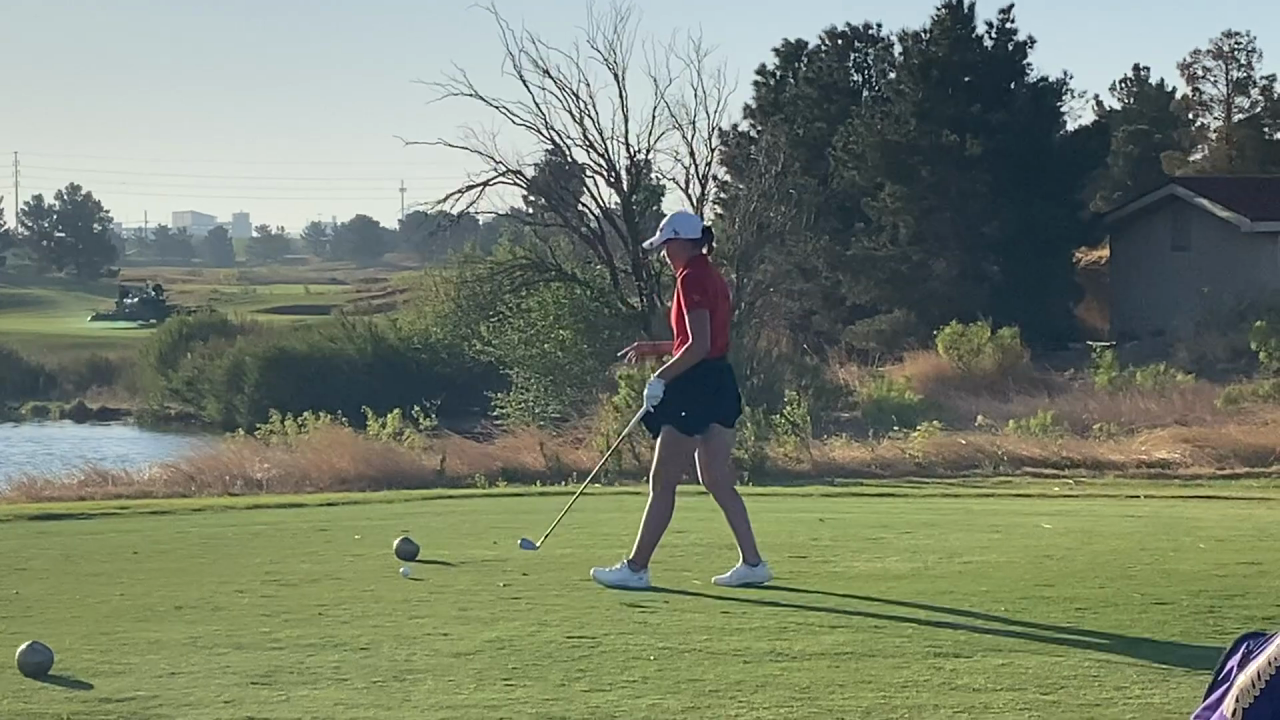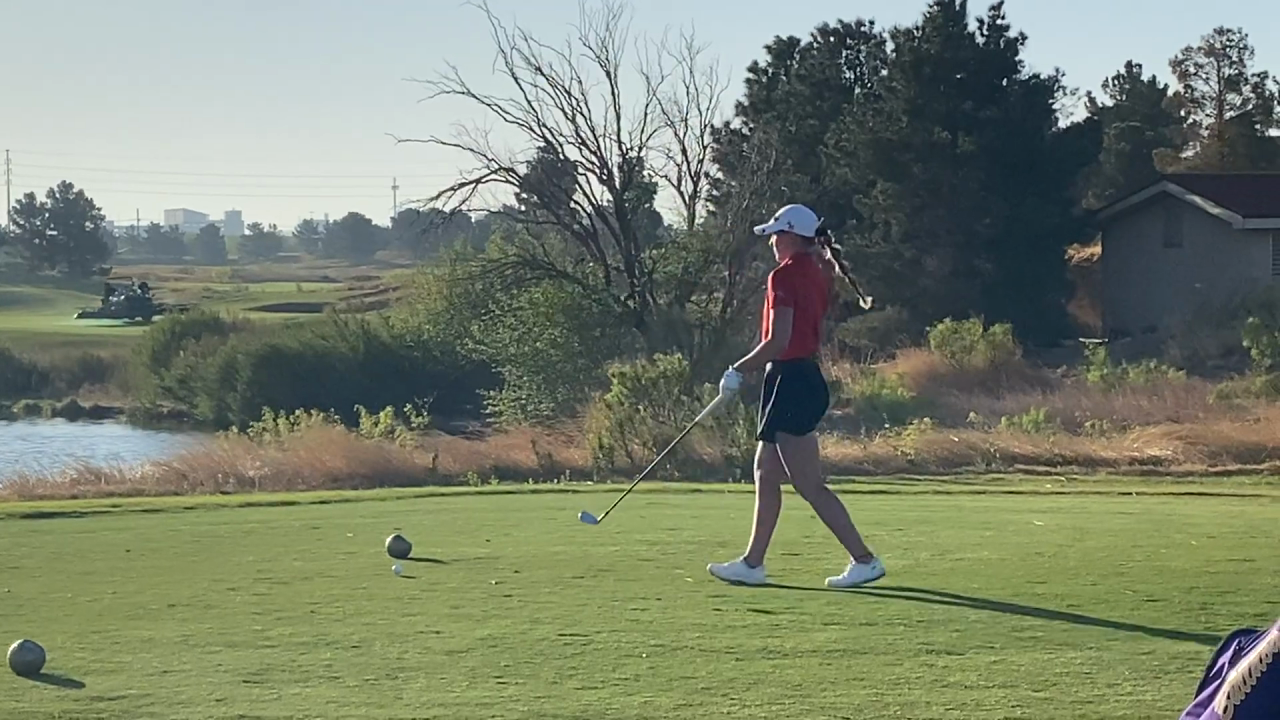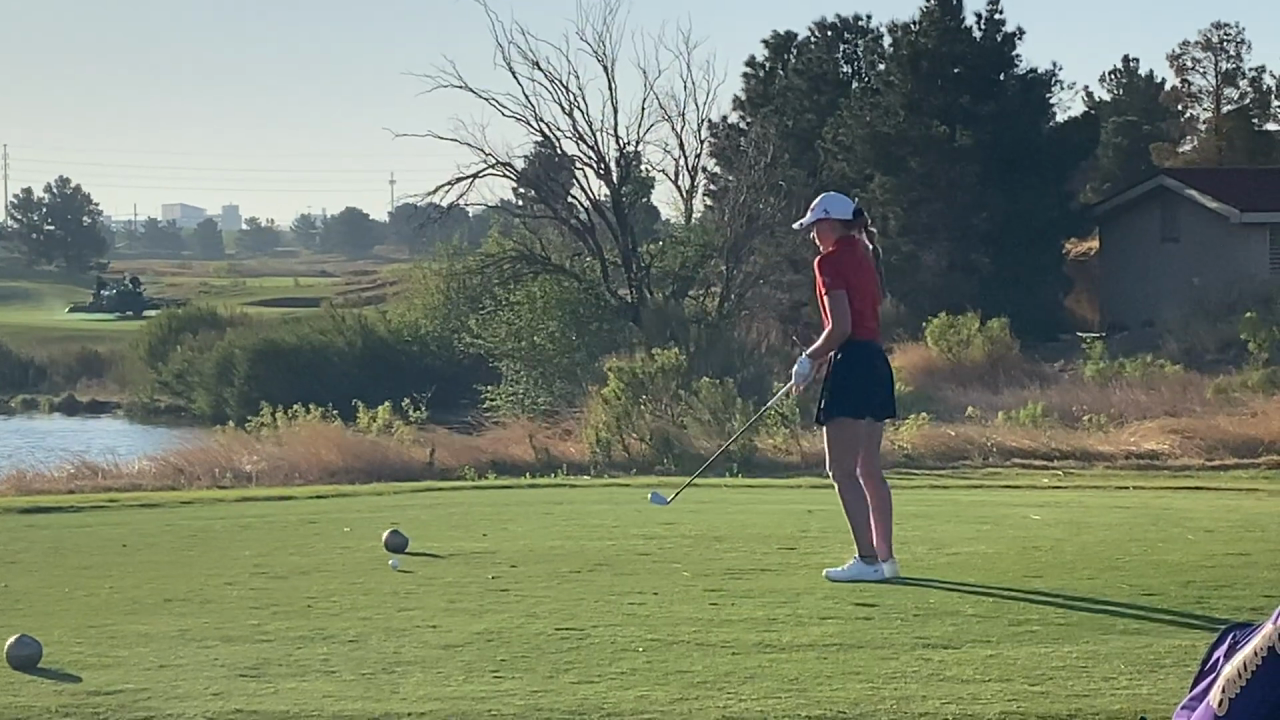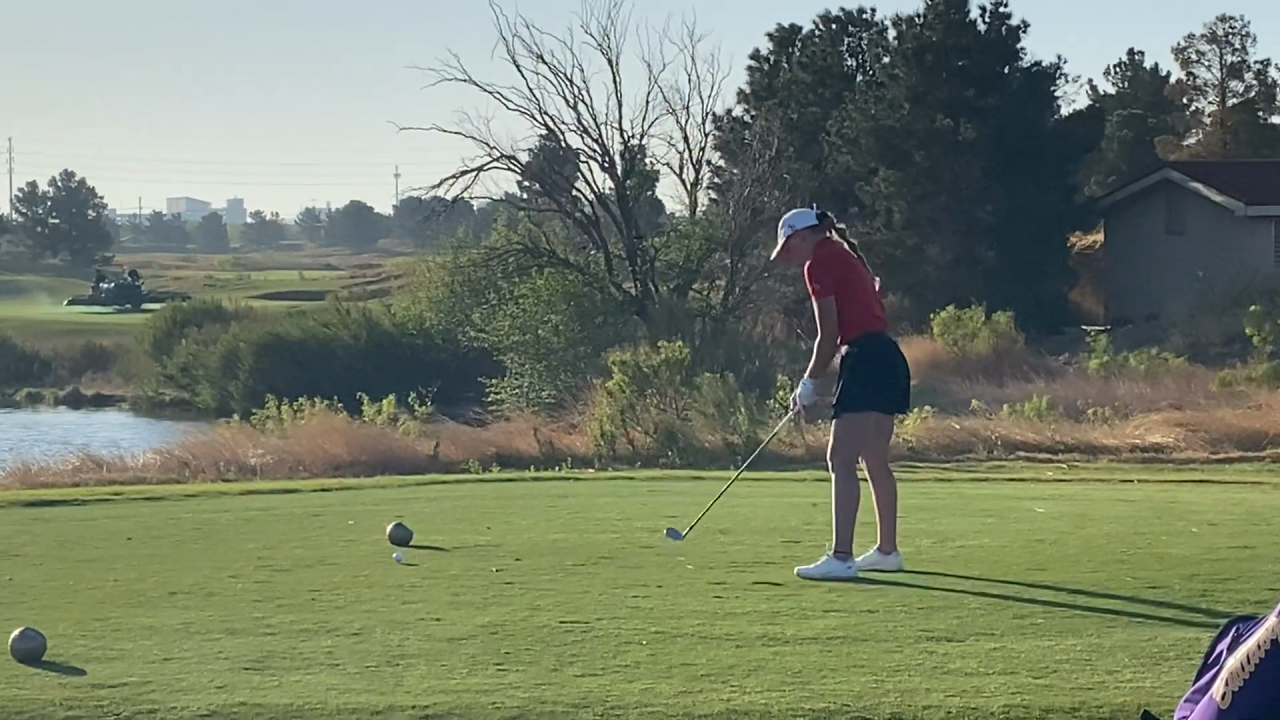
dt=0.5s
person 1, frame 1
left shoulder: (691, 278)
right shoulder: (711, 277)
left elbow: (700, 345)
left wrist: (660, 378)
right wrist: (655, 348)
left hip: (699, 387)
right hip: (721, 383)
left knee: (662, 480)
right knee: (716, 480)
left ankle: (636, 567)
right ankle: (752, 563)
person 1, frame 2
left shoulder: (784, 275)
right shoulder: (819, 275)
left elbow: (777, 342)
left wrist: (737, 370)
left hip: (790, 381)
right hip: (808, 379)
left knee: (809, 483)
right knee: (766, 473)
left ankle: (864, 559)
right ankle: (752, 562)
person 1, frame 3
left shoulder: (831, 260)
right shoulder: (864, 259)
left elbow: (840, 328)
left wrist: (807, 360)
right wrist: (817, 361)
left hip: (853, 368)
right hip: (875, 364)
left knee: (842, 468)
right knee: (868, 468)
left ankle: (868, 558)
right ankle: (884, 557)
person 1, frame 4
left shoulder: (819, 263)
right shoulder: (843, 257)
left elbow: (829, 335)
left wrist: (809, 382)
right wrist: (813, 381)
left hip: (865, 361)
right hip: (886, 358)
left knee: (841, 461)
right knee: (875, 461)
left ankle: (841, 557)
right ankle: (887, 550)
